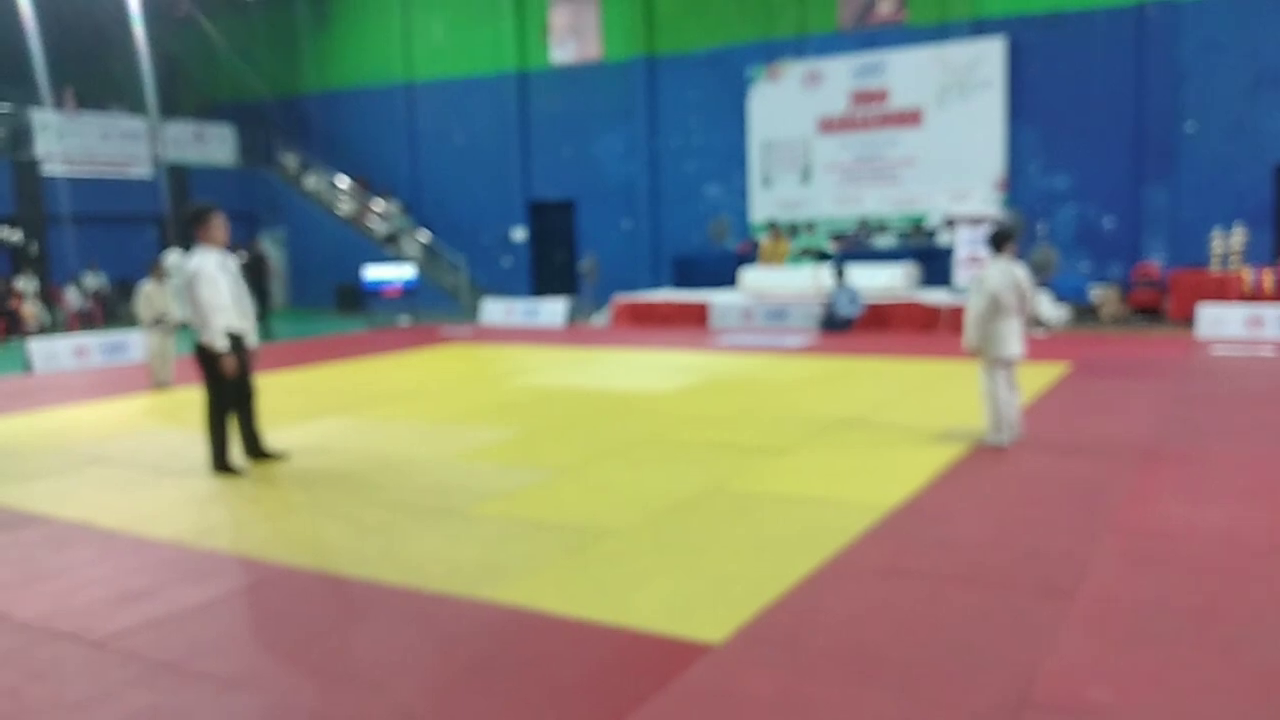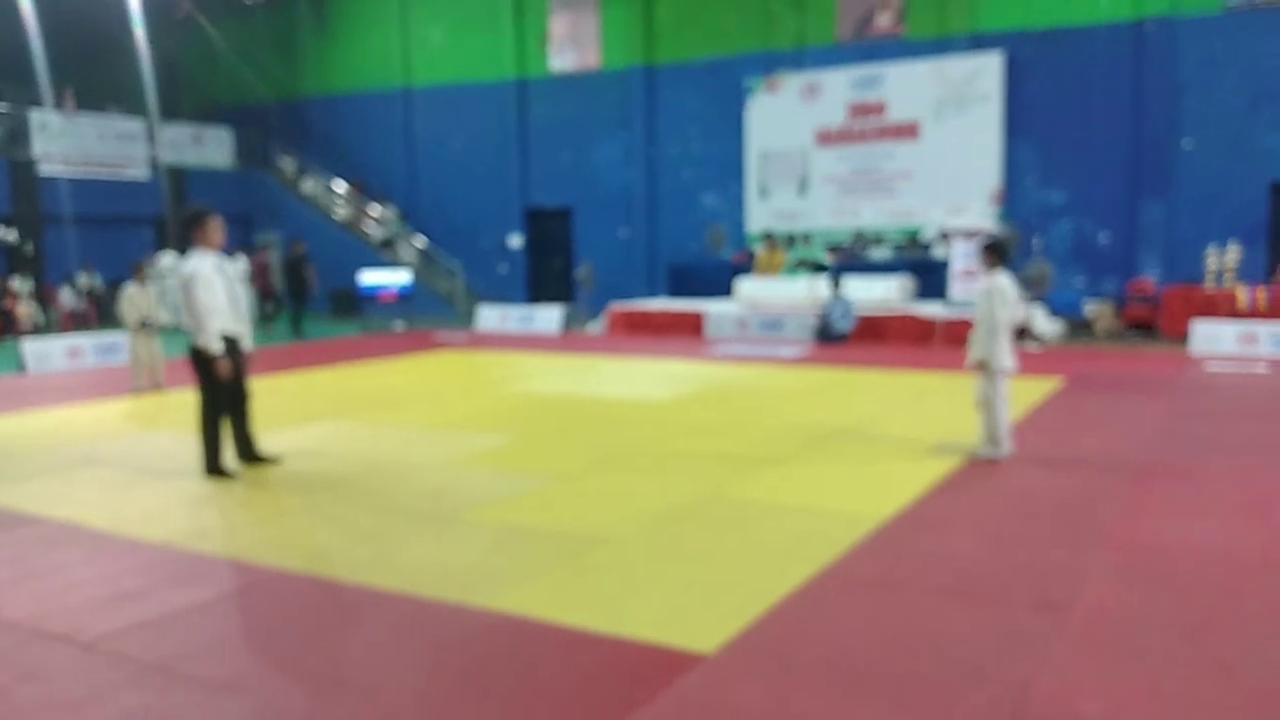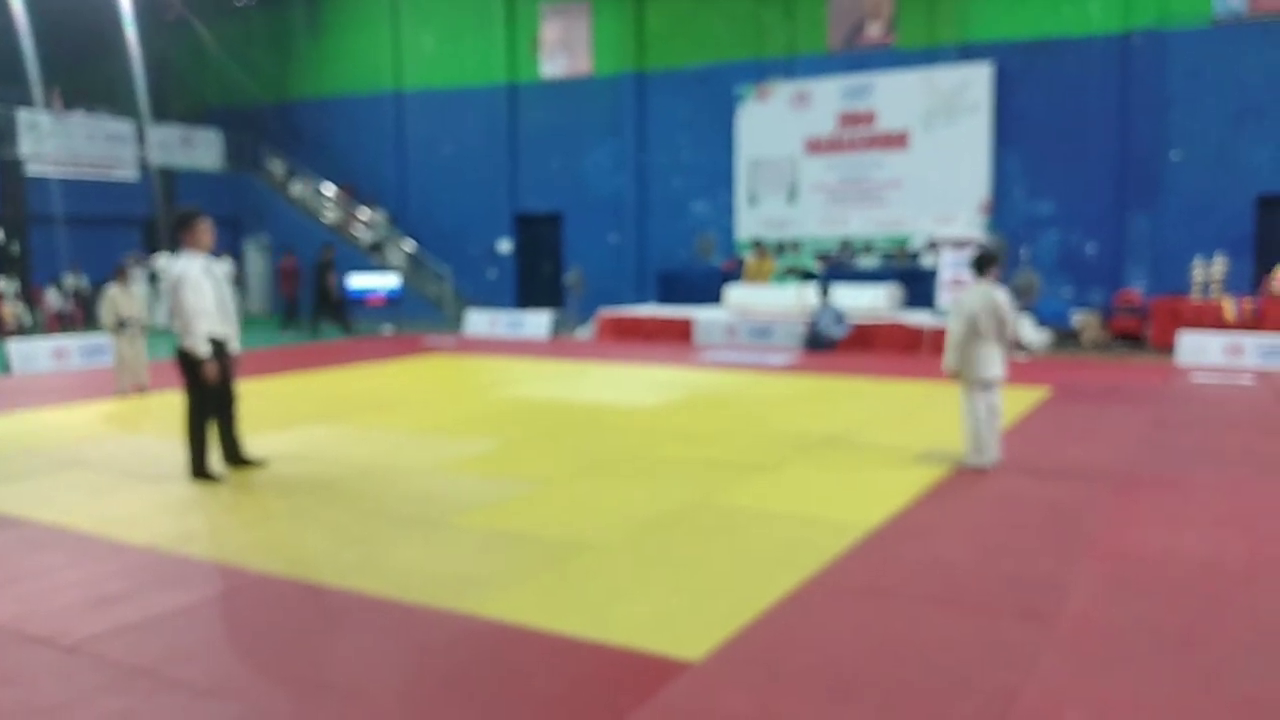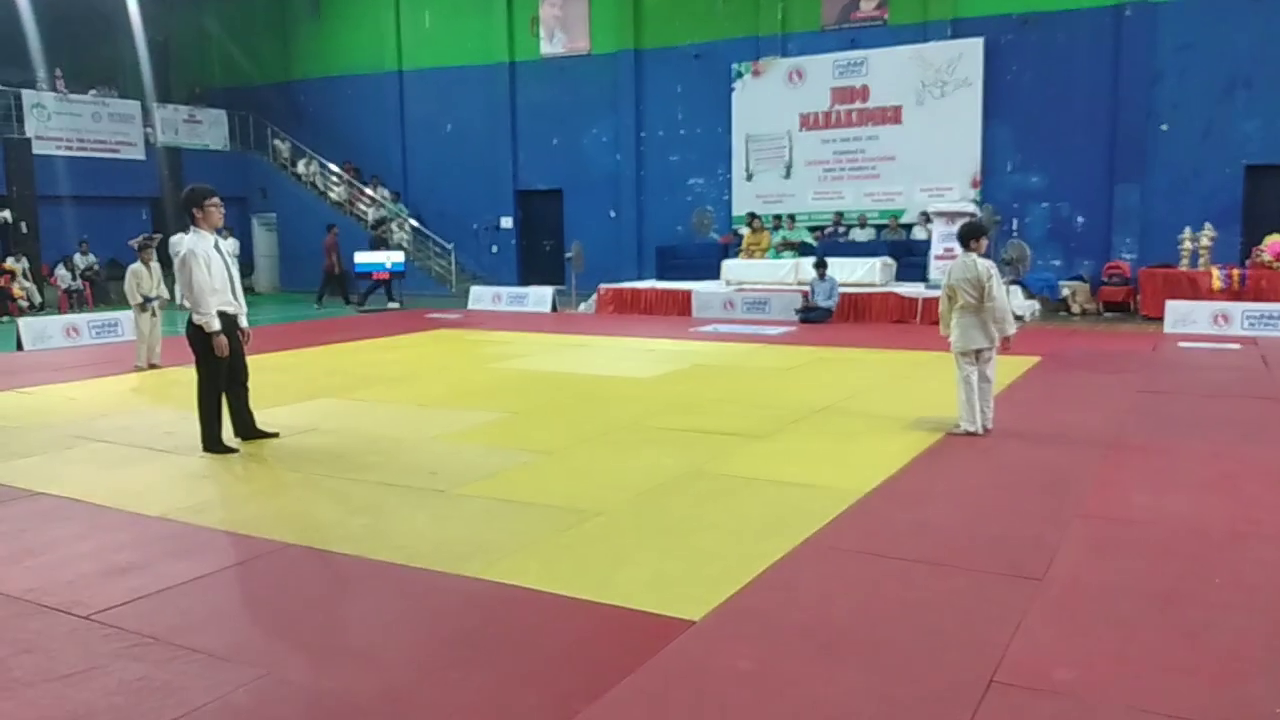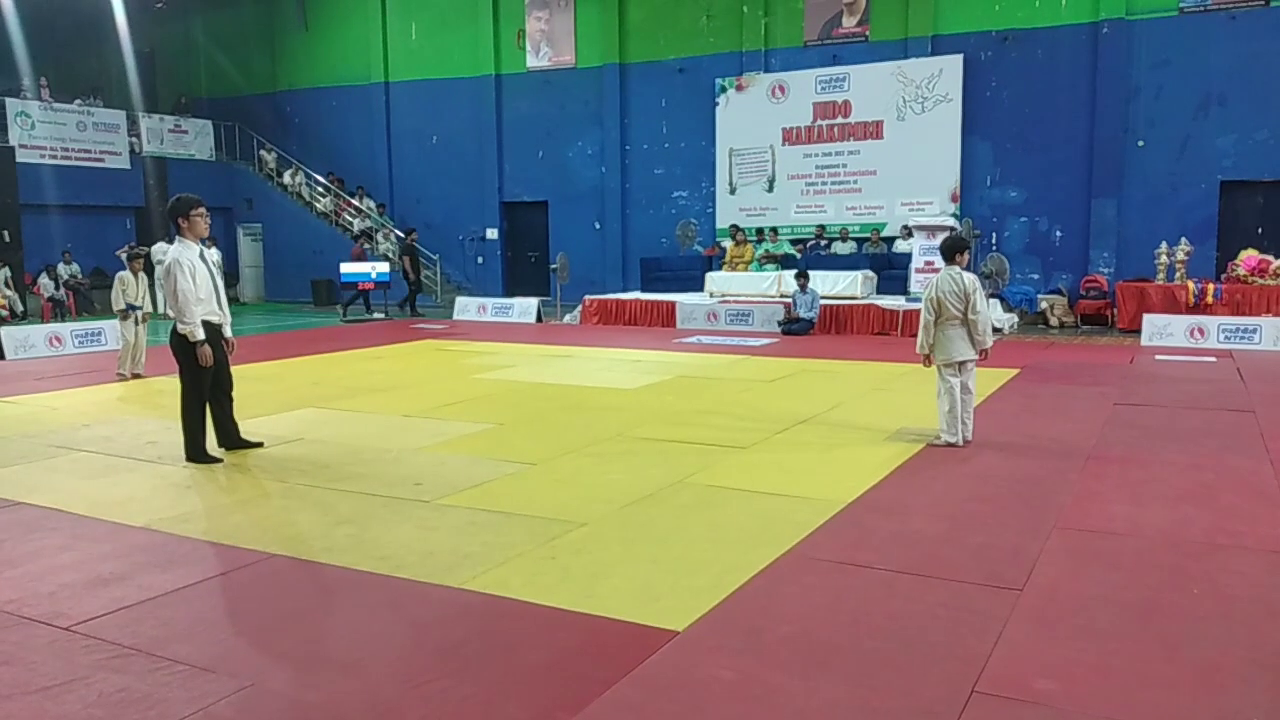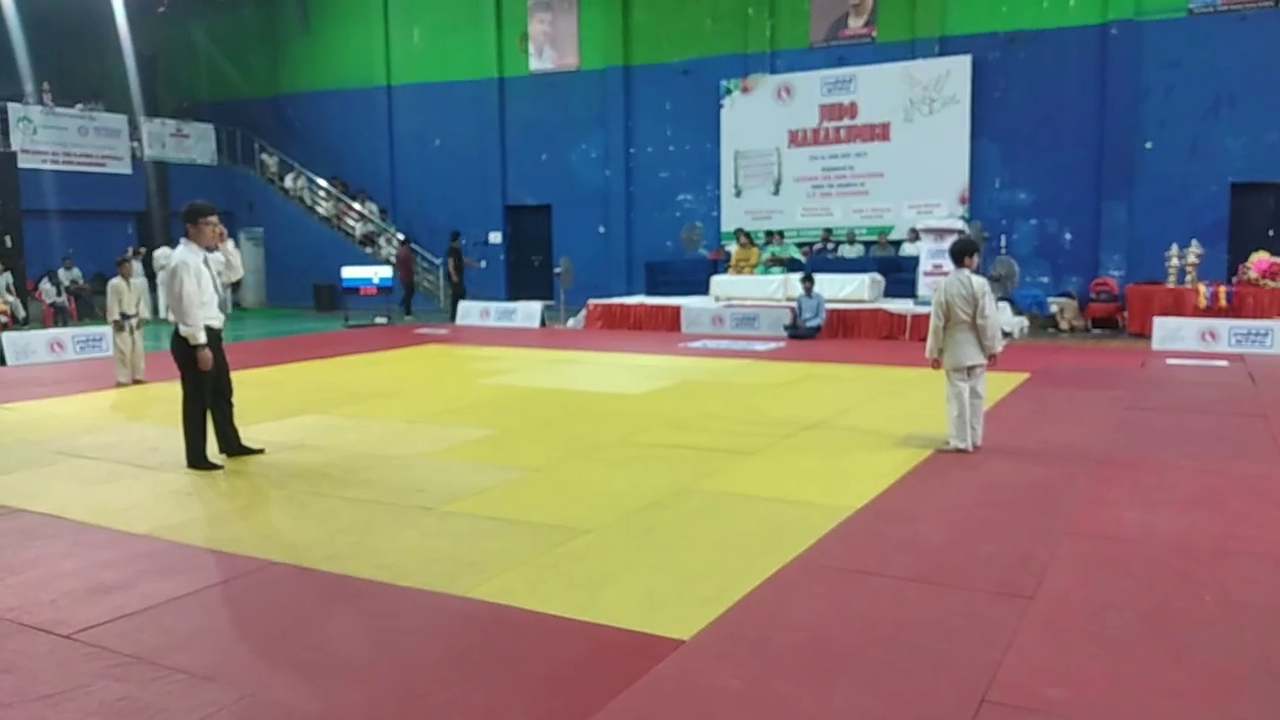
dt=0.7s
person 1, frame 1
left shoulder: (225, 259)
right shoulder: (200, 265)
right elbow: (208, 310)
left wrist: (249, 341)
right wrist: (223, 351)
left hip: (235, 340)
right hip: (217, 345)
left knee: (244, 397)
right knee: (221, 403)
left ankle: (254, 449)
right ankle: (221, 461)
person 1, frame 2
left shoulder: (221, 262)
right shoulder: (197, 267)
right elbow: (204, 313)
left wrist: (244, 344)
right wrist: (217, 354)
left hip: (230, 343)
right hip: (212, 347)
left knee: (238, 400)
right knee: (215, 406)
left ankle: (247, 452)
right ankle: (213, 464)
person 1, frame 3
left shoulder: (211, 266)
right shoulder: (184, 270)
right elbow: (191, 316)
left wrist: (231, 347)
right wrist: (204, 357)
left hip: (219, 346)
right hip: (199, 350)
left knee: (225, 404)
right knee: (201, 409)
left ankle: (233, 455)
right ankle: (199, 467)
person 1, frame 4
left shoulder: (217, 244)
right shoulder: (194, 248)
right elbow: (202, 293)
left wrist: (242, 321)
right wrist: (215, 332)
left hip: (228, 320)
right hip: (210, 325)
left knee: (238, 378)
right knee: (212, 384)
left ankle: (246, 428)
right ankle: (212, 440)
person 1, frame 5
left shoulder: (202, 253)
right shoulder: (179, 258)
right elbow: (186, 303)
left wrist: (226, 331)
right wrist: (199, 341)
left hip: (212, 330)
right hip: (194, 335)
left knee: (222, 387)
right knee: (196, 394)
left ankle: (230, 438)
right ankle: (195, 450)
person 1, frame 6
left shoulder: (202, 257)
right shoulder: (184, 260)
right elbow: (188, 306)
right wrist: (200, 345)
left hip: (210, 335)
right hip: (194, 339)
left knee: (222, 392)
right knee: (197, 399)
left ankle: (231, 445)
right ankle: (196, 457)
person 2, frame 1
left shoulder: (986, 275)
right shoulder: (1020, 271)
left elbow: (975, 311)
right elbow: (1027, 304)
left wrist: (971, 341)
left hip: (993, 339)
right hip: (1013, 337)
left knee: (996, 385)
right knee: (1009, 383)
left ankle: (1000, 434)
right ankle: (1011, 428)
person 2, frame 2
left shoulder: (993, 285)
right shoulder: (1007, 282)
left elbow: (990, 324)
right elbow: (1015, 316)
left wrist: (980, 355)
left hip: (991, 352)
right hip: (1001, 350)
left knee: (992, 399)
right knee: (997, 398)
left ankle: (995, 447)
right ankle: (1002, 443)
person 2, frame 3
left shoulder: (967, 297)
right shoulder: (1002, 295)
left elbow: (956, 332)
right elbow: (1010, 329)
left wrist: (951, 364)
left hip: (973, 360)
right hip: (995, 360)
left knee: (976, 409)
right knee: (992, 407)
left ankle: (980, 456)
right ankle: (992, 453)
person 2, frame 4
left shoulder: (952, 269)
right shoulder: (986, 267)
left elbow: (945, 304)
right elbow: (997, 302)
left wrist: (947, 328)
right wrist: (1006, 331)
left hip: (962, 329)
right hip: (985, 328)
left knee: (967, 377)
right knee: (985, 377)
left ankle: (971, 424)
right ankle: (985, 421)
person 2, frame 5
left shoulder: (935, 283)
right shoulder: (970, 280)
left elbow: (928, 319)
right elbow: (978, 315)
left wrist: (925, 348)
right wrist: (984, 342)
left hip: (945, 342)
right hip: (966, 341)
left knee: (949, 389)
right knee: (966, 389)
left ankle: (951, 435)
right ankle: (965, 433)
person 2, frame 6
left shoulder: (944, 286)
right shoulder: (979, 284)
left elbow: (937, 322)
right elbow: (987, 319)
left wrist: (934, 352)
right wrist: (992, 348)
left hip: (954, 347)
right hip: (976, 346)
left knee: (958, 393)
right knee: (975, 393)
left ankle: (961, 441)
right ankle: (974, 438)
